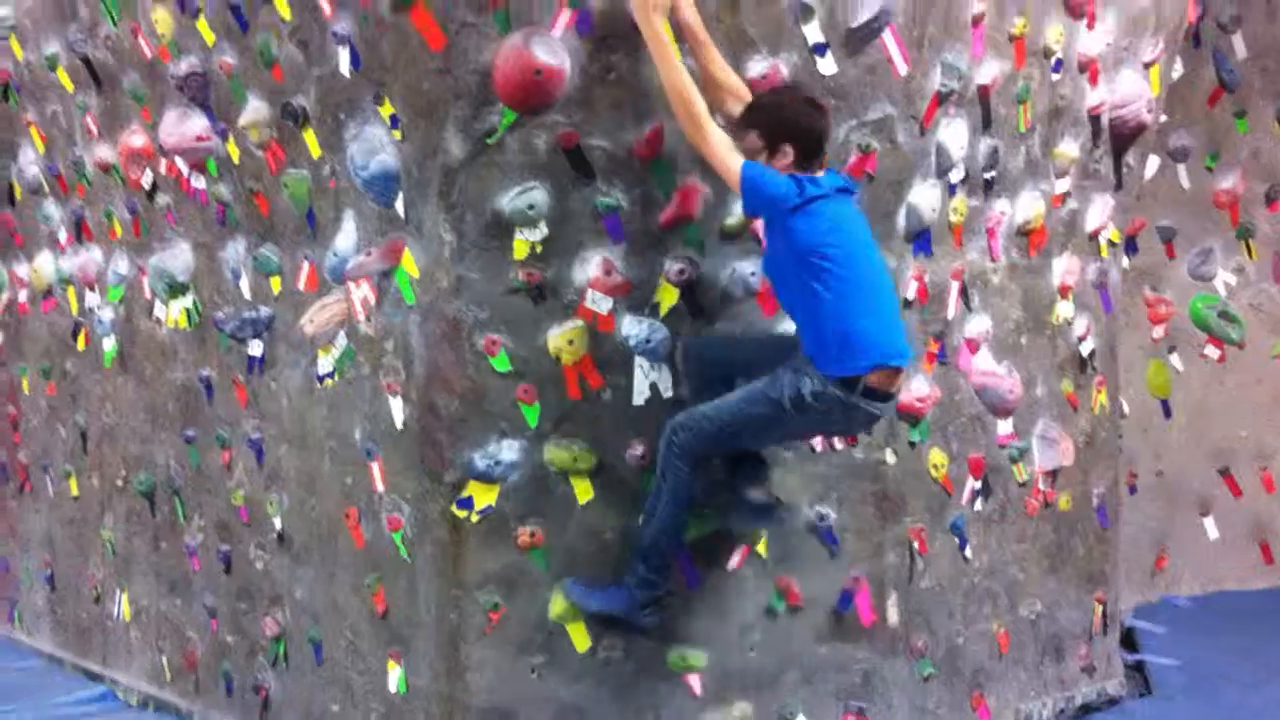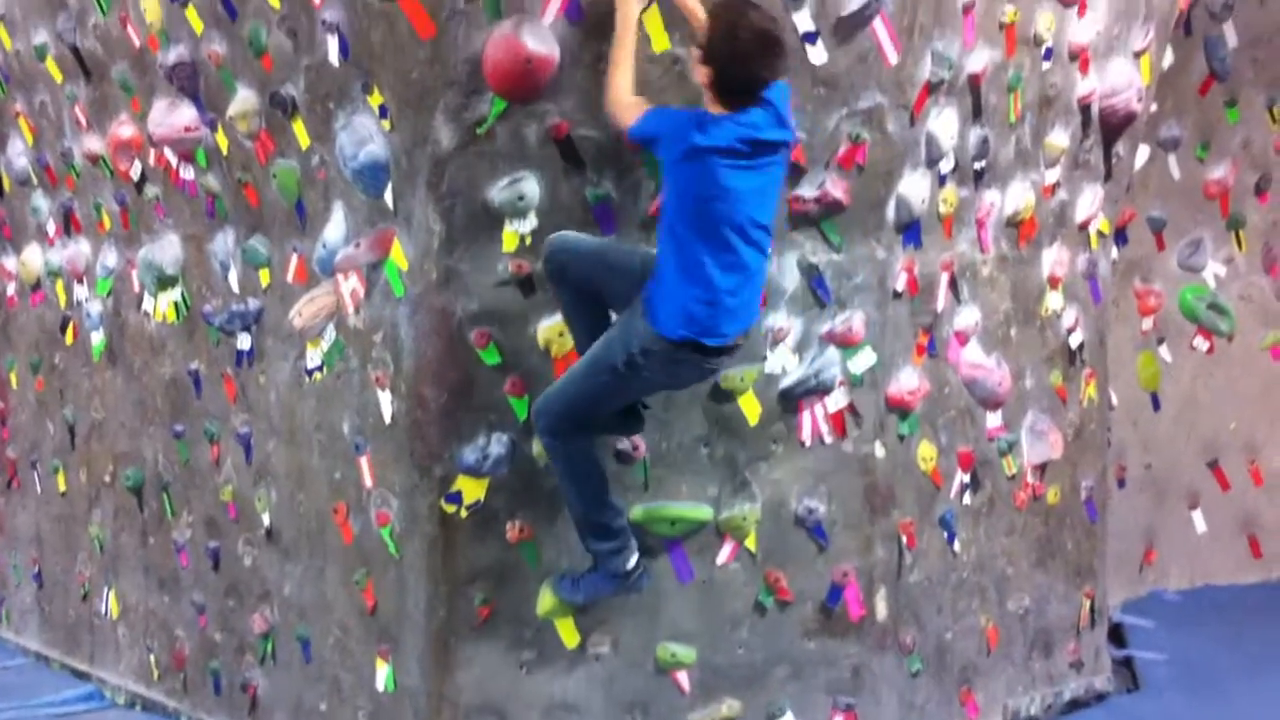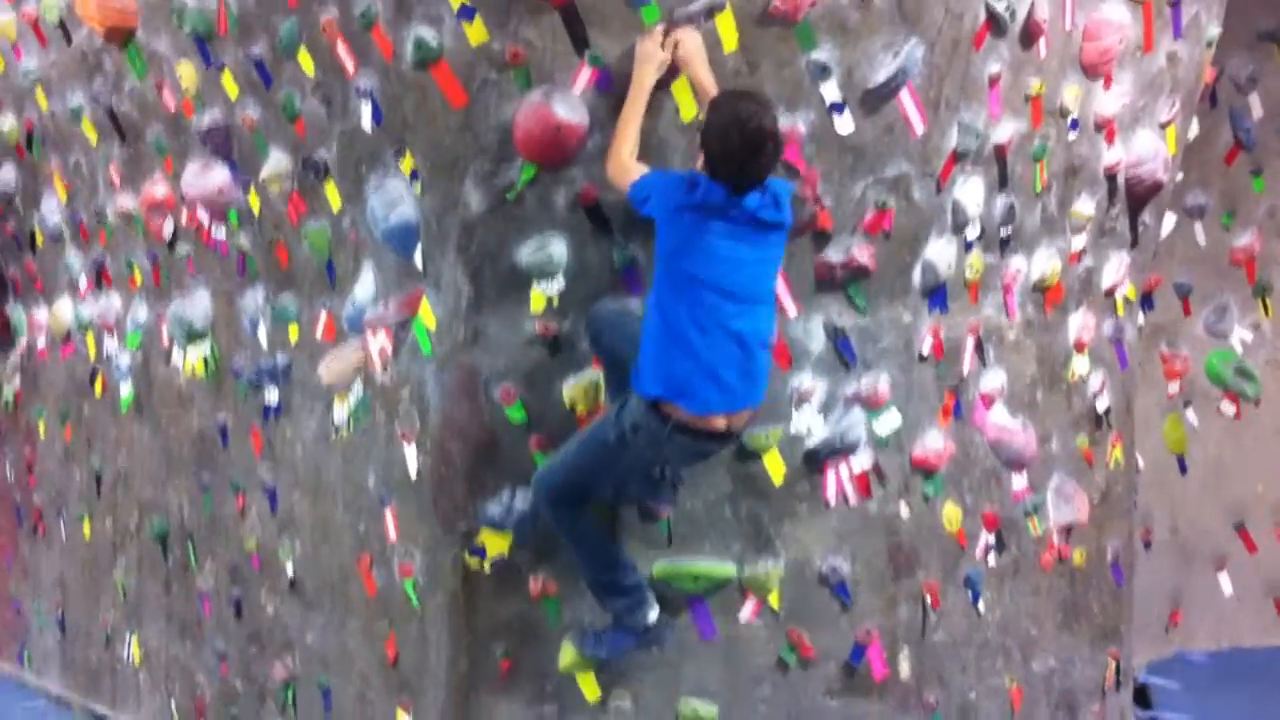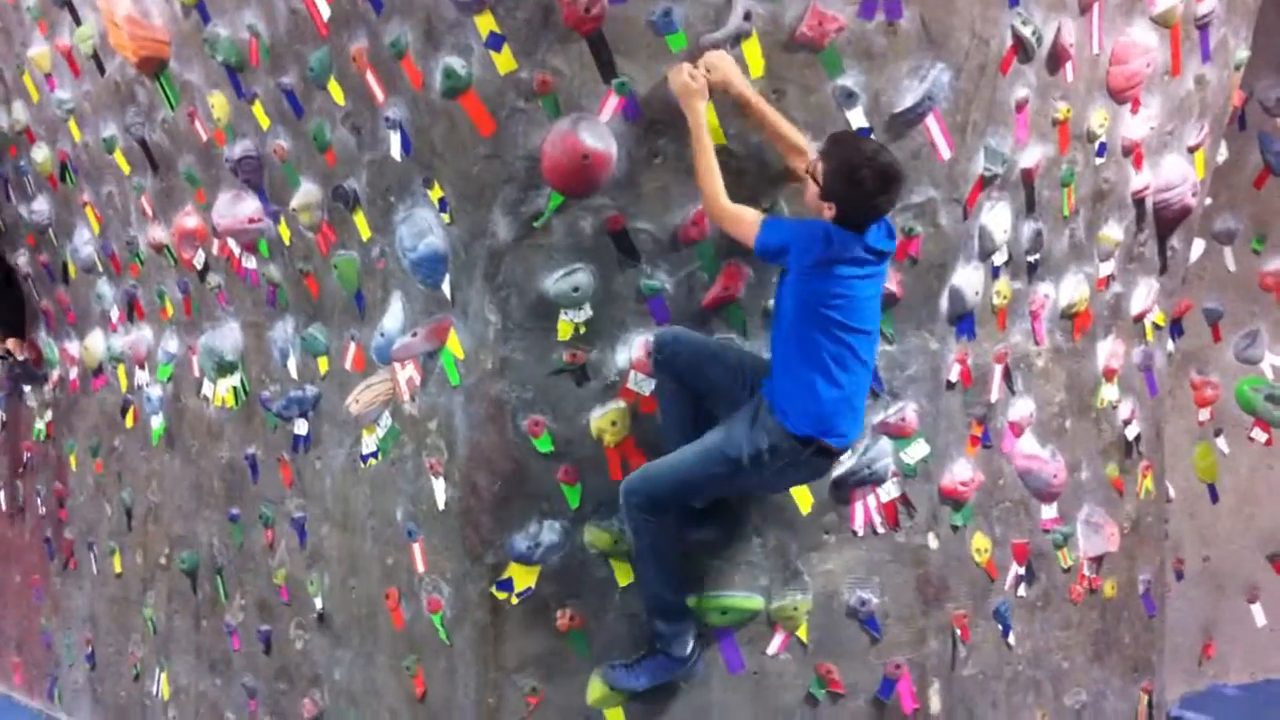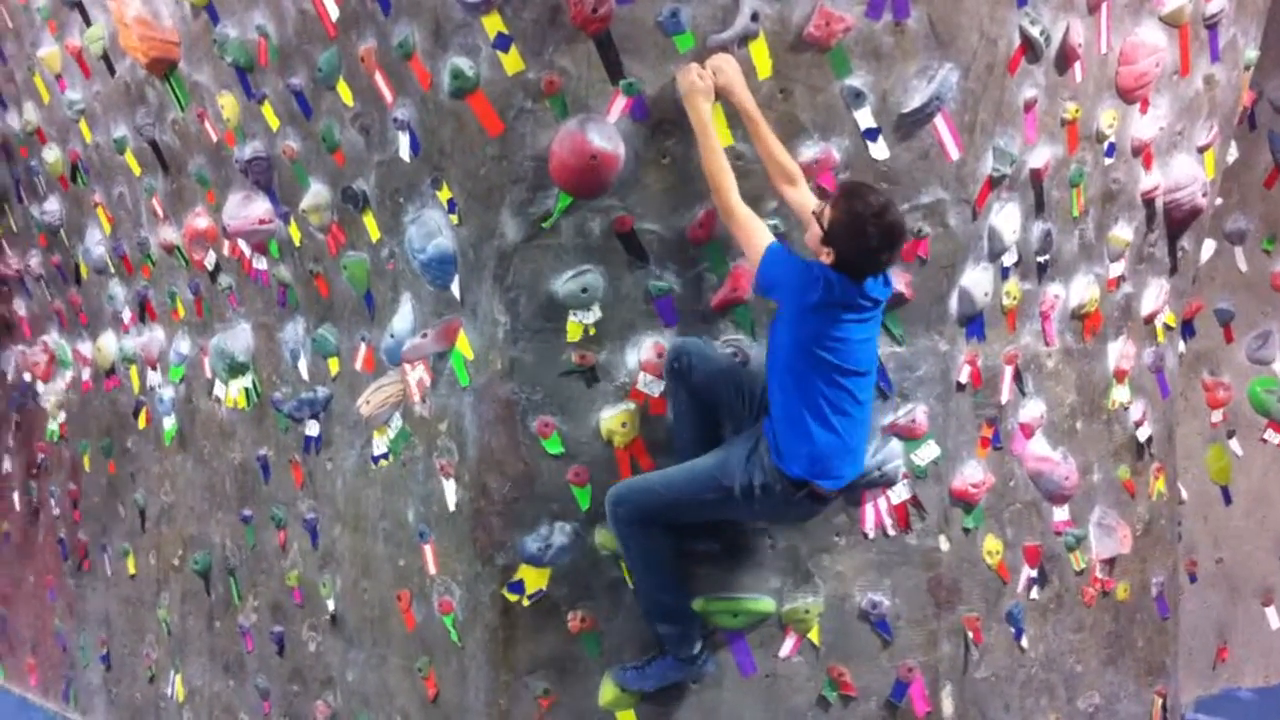
dt=0.7s
person 1, frame 1
left shoulder: (791, 199)
right shoulder: (824, 185)
left elbow: (700, 132)
right elbow: (737, 104)
left hip: (844, 387)
right hip: (836, 363)
left knee: (684, 439)
right knee: (699, 356)
left ankle: (641, 592)
right ankle: (744, 475)
person 1, frame 2
left shoulder: (691, 136)
right shoulder: (775, 114)
left elbow: (619, 100)
right elbow: (734, 57)
left hip: (677, 336)
right hip: (711, 309)
left knee: (554, 419)
right knee: (563, 253)
left ankle: (617, 561)
right ankle: (613, 398)
person 1, frame 3
left shoulder: (685, 199)
right shoulder: (776, 206)
left elbow: (619, 164)
right elbow: (742, 147)
left wrist: (648, 79)
right wrist: (701, 74)
left hip: (673, 420)
right hip: (737, 417)
left knee: (555, 493)
right knee: (609, 319)
left ankle: (637, 615)
right ankle: (646, 479)
person 1, frame 4
left shoulder: (817, 244)
right shoulder: (870, 226)
left elbow: (719, 208)
right elbow: (799, 153)
left wrist: (695, 108)
right wrist: (740, 89)
left hip: (797, 437)
right hip: (792, 400)
left knee: (641, 494)
right knee: (670, 348)
left ankle: (674, 645)
right ankle: (694, 489)
person 1, frame 5
left shoulder: (811, 288)
right shoulder: (866, 273)
left elbow: (731, 206)
right elbow: (791, 184)
left wrist: (698, 108)
right wrist: (741, 97)
left hip: (793, 478)
right hip: (807, 441)
left knee: (626, 505)
right knee: (687, 357)
left ankle: (683, 650)
right ankle: (699, 502)
